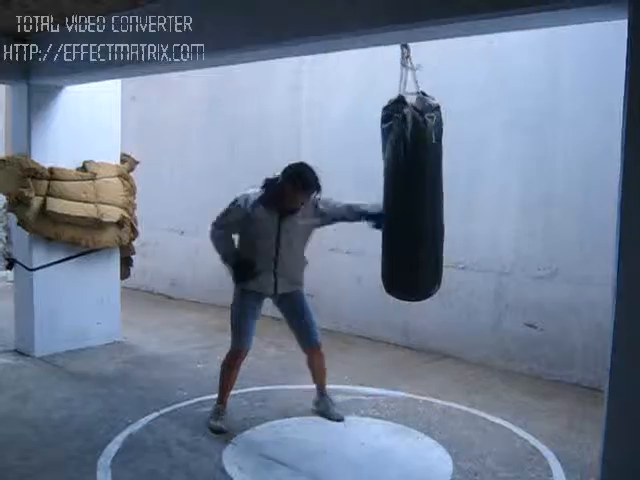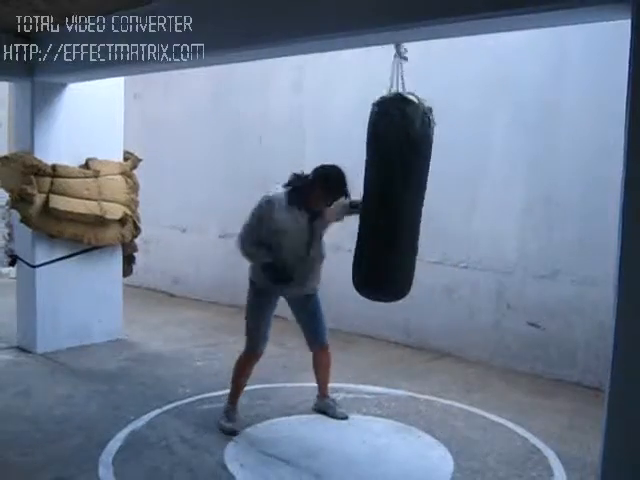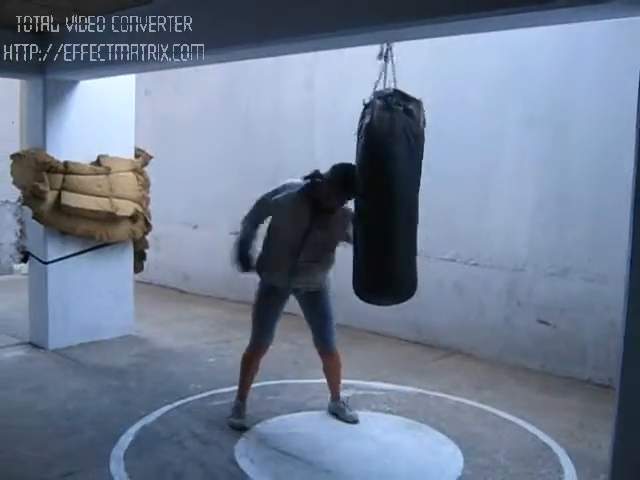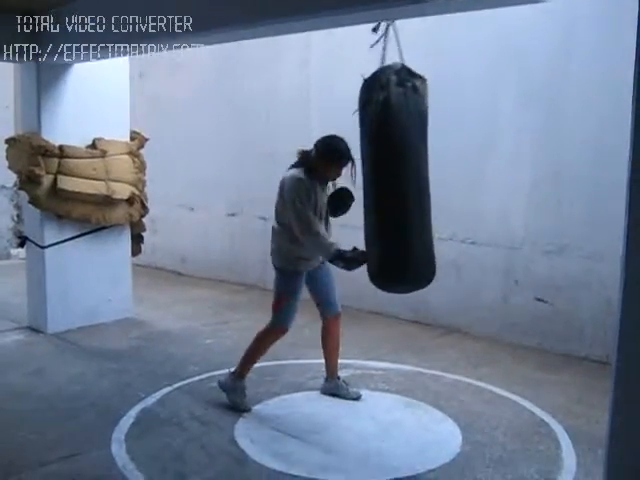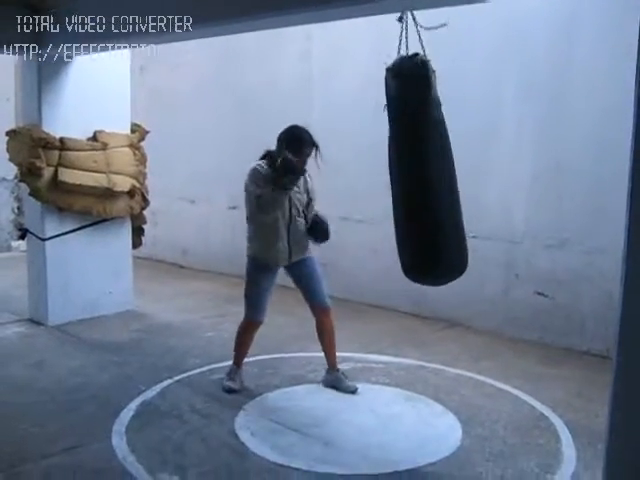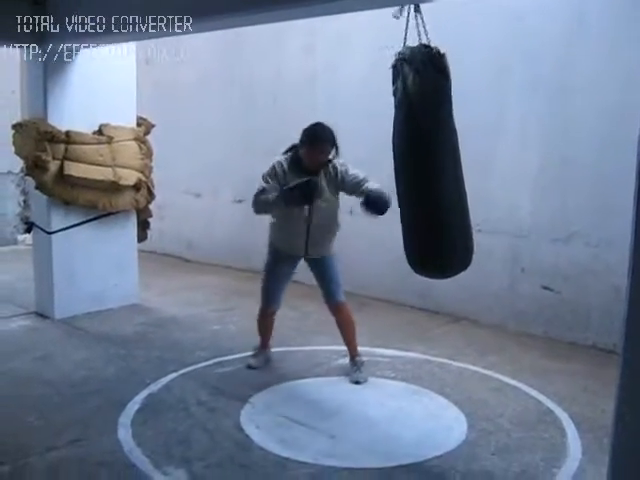
dt=0.5s
person 1, frame 1
left shoulder: (310, 207)
right shoulder: (249, 203)
left elbow: (342, 210)
right elbow: (219, 229)
left wrist: (370, 212)
right wrist: (233, 260)
left hip: (289, 286)
right hip: (250, 285)
left knee: (313, 347)
right knee: (238, 351)
left ankle: (322, 399)
right ankle: (220, 407)
person 1, frame 2
left shoulder: (324, 209)
right shoulder: (274, 204)
left elbow: (344, 209)
right elbow: (247, 240)
left wrist: (360, 205)
right wrist: (269, 265)
left hip: (304, 288)
right hip: (266, 286)
left knee: (321, 346)
right knee: (253, 351)
left ankle: (323, 398)
right ankle: (231, 407)
person 1, frame 3
left shoulder: (342, 216)
right shoulder: (291, 193)
right elbow: (255, 215)
right wrist: (243, 245)
left hip: (313, 286)
right hip: (274, 278)
left knee: (328, 350)
right knee: (259, 345)
left ankle: (336, 401)
right ankle: (240, 403)
person 1, frame 4
left shoulder: (320, 180)
right shoulder: (295, 183)
right elbow: (307, 232)
right wrist: (339, 255)
left hip: (316, 258)
right hip: (291, 260)
left knee: (333, 316)
right knee: (280, 326)
left ankle: (332, 380)
right ankle: (235, 380)
person 1, frame 5
left shoulder: (302, 177)
right shoulder: (259, 173)
right elbow: (262, 211)
right wrist: (284, 183)
left hip: (299, 254)
right hip: (264, 256)
left knee: (323, 309)
right knee: (253, 319)
left ankle: (333, 372)
right ankle: (235, 370)
person 1, frame 6
left shoulder: (336, 169)
right shoulder: (281, 168)
left elbow: (361, 183)
right elbow: (259, 204)
left wrist: (373, 195)
right wrist: (289, 198)
left hip: (321, 247)
right hip: (284, 247)
left knee: (338, 304)
right knee: (268, 306)
left ankle: (356, 359)
right ankle: (263, 348)
